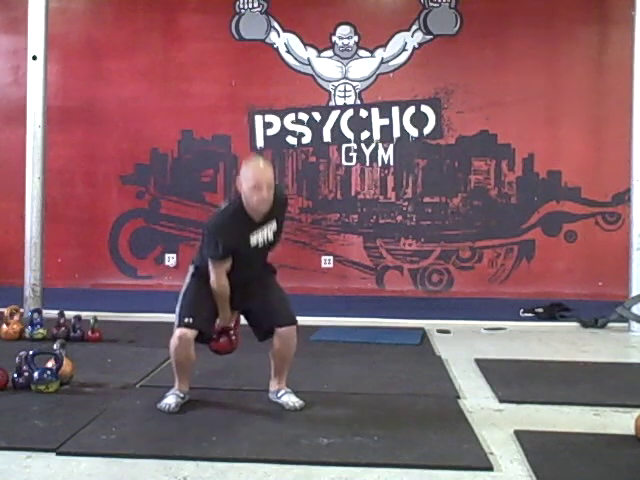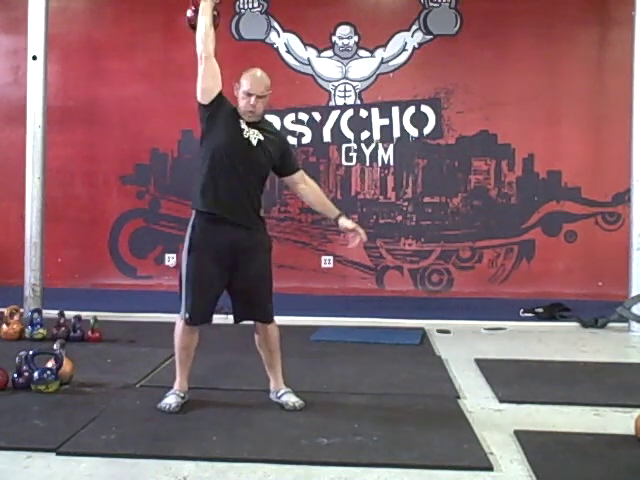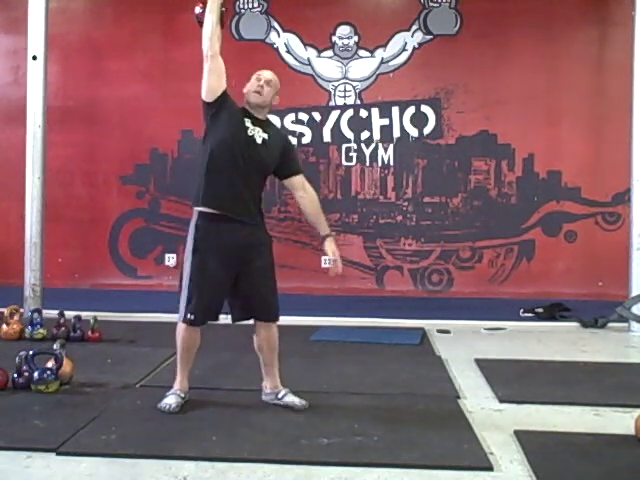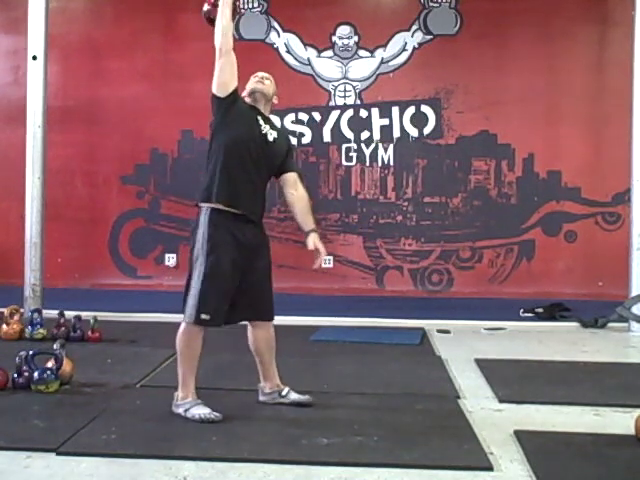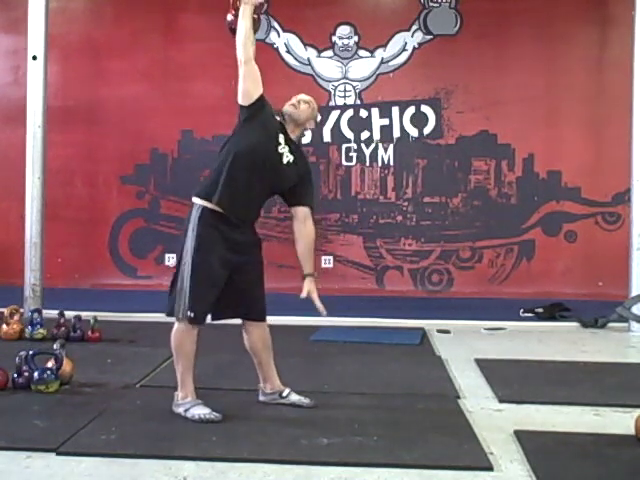
dt=1s
person 1, frame 1
left shoulder: (279, 201)
right shoulder: (223, 224)
right elbow: (218, 277)
right wrist: (225, 313)
left hip: (257, 277)
right hip: (209, 278)
left knee: (287, 328)
right knee: (183, 334)
left ankle: (278, 386)
right ankle: (181, 388)
person 1, frame 2
left shoulder: (274, 139)
right shoulder: (217, 113)
left elbow: (301, 183)
right elbow: (205, 55)
left wrist: (339, 218)
left hip: (251, 236)
right hip: (207, 230)
left knee: (263, 316)
right knee: (191, 314)
left ankle: (277, 386)
right ankle: (180, 387)
person 1, frame 3
left shoulder: (278, 140)
right shoulder: (221, 111)
left elbow: (302, 190)
right elbow: (211, 55)
left wrist: (326, 236)
left hip: (254, 233)
right hip: (210, 227)
left knee: (266, 314)
right knee: (192, 313)
left ankle: (272, 386)
right ankle: (180, 386)
person 1, frame 4
left shoulder: (280, 139)
right shoulder: (230, 109)
left elbow: (293, 187)
right elbow: (224, 50)
left wrist: (310, 232)
left hip: (254, 229)
right hip: (218, 222)
left knee: (261, 313)
right knee: (199, 312)
left ankle: (271, 386)
right ankle: (184, 396)
person 1, frame 5
left shoulder: (299, 167)
right shoulder: (259, 116)
left elbow: (303, 222)
right elbow: (246, 61)
left wrist: (309, 276)
left hip: (244, 234)
right hip: (209, 223)
left knee: (254, 313)
right knee: (189, 312)
left ankle: (271, 387)
right ankle: (184, 396)
